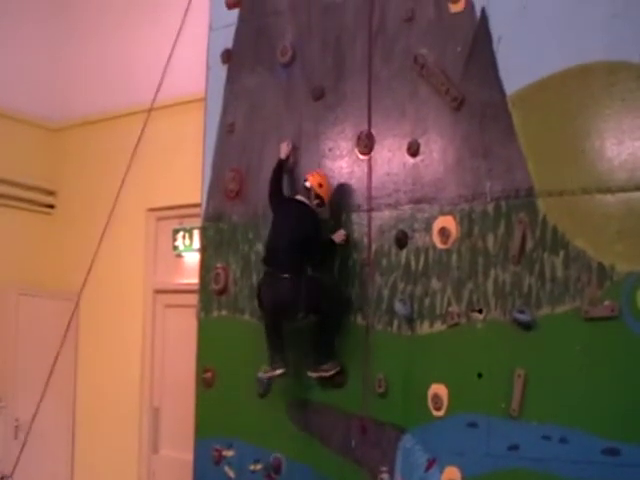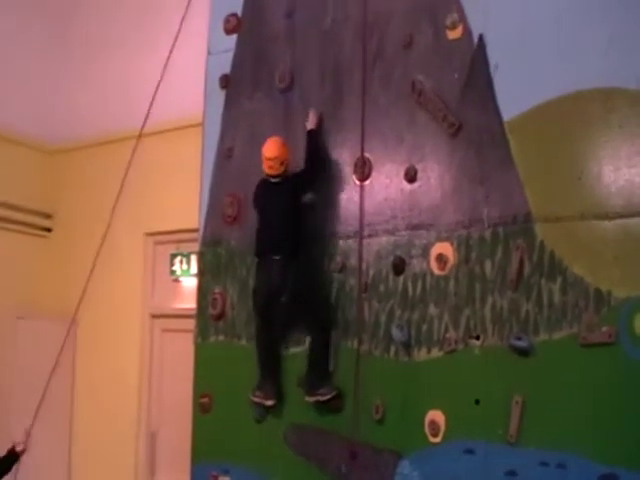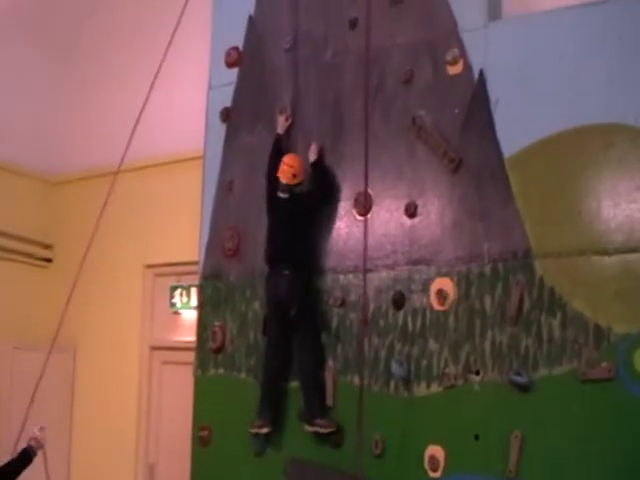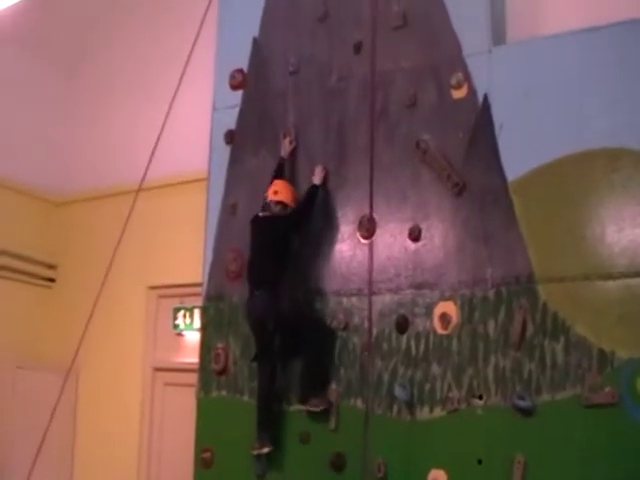
dt=1s
person 1, frame 1
left shoulder: (282, 205)
right shoulder: (311, 220)
left elbow: (273, 188)
right elbow: (315, 260)
left wrist: (282, 160)
right wrist: (333, 241)
left hip: (270, 285)
right hip: (294, 285)
left knee: (272, 312)
right knee: (331, 302)
left ankle: (276, 357)
right ankle: (320, 361)
person 1, frame 2
left shoulder: (261, 190)
right shoulder: (292, 186)
right elbow: (317, 166)
right wrist: (312, 129)
left hip: (264, 267)
right hip: (287, 267)
left knee: (266, 327)
right knee: (318, 325)
left ankle: (268, 387)
right ankle: (316, 384)
person 1, frame 3
left shoulder: (273, 201)
right shoulder: (305, 204)
left elbow: (270, 168)
right elbow: (326, 189)
left wrist: (279, 133)
right wrist: (315, 160)
left hip: (275, 280)
right hip: (298, 281)
left knee: (275, 349)
right knee: (307, 348)
left ankle: (265, 416)
right ankle: (314, 414)
person 1, frame 4
left shoulder: (257, 221)
right shoulder: (279, 225)
left elbow: (275, 186)
right elbow: (302, 212)
left wrist: (283, 157)
right wrist: (316, 183)
left hip: (254, 302)
right hip: (273, 300)
left knee: (266, 368)
left ankle: (263, 436)
right ankle: (310, 395)
